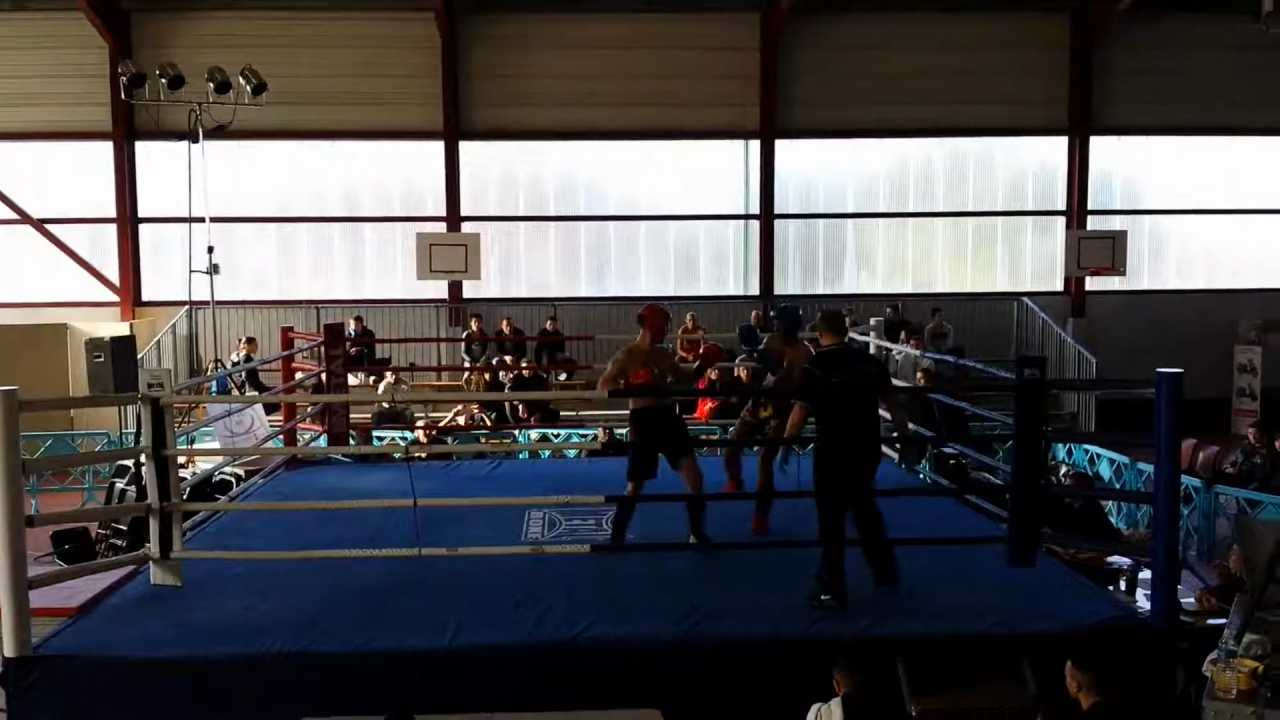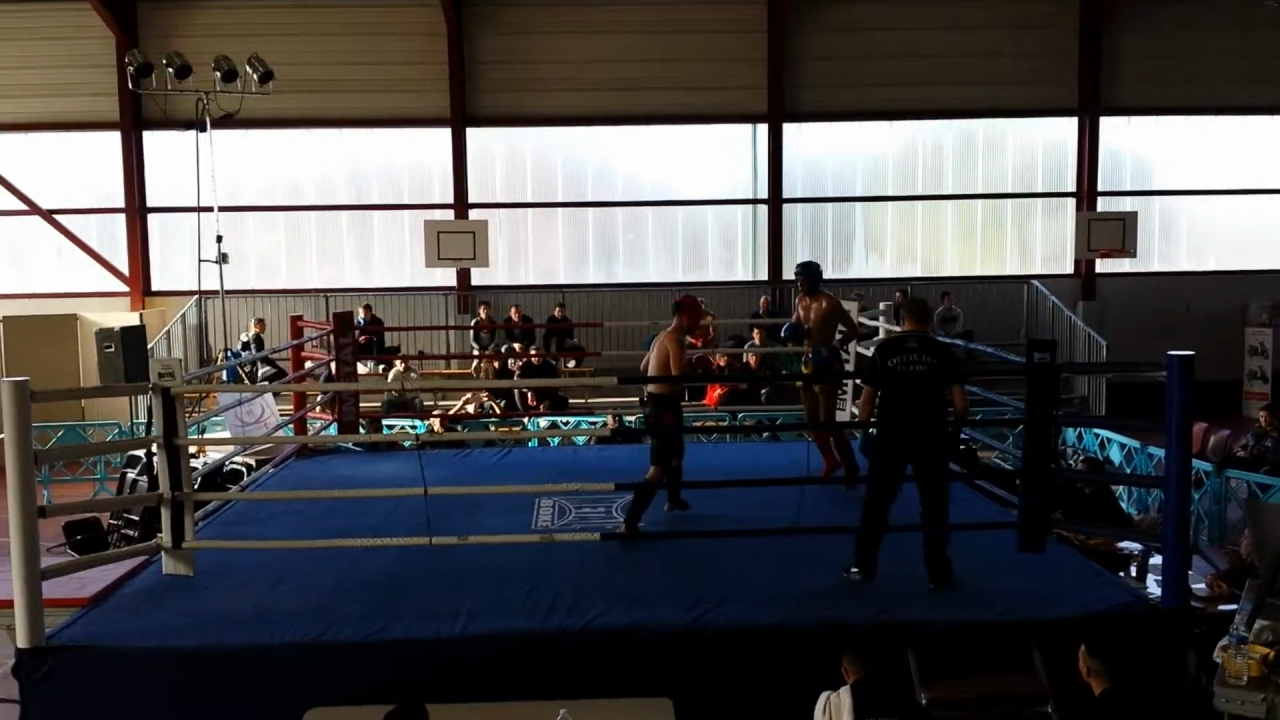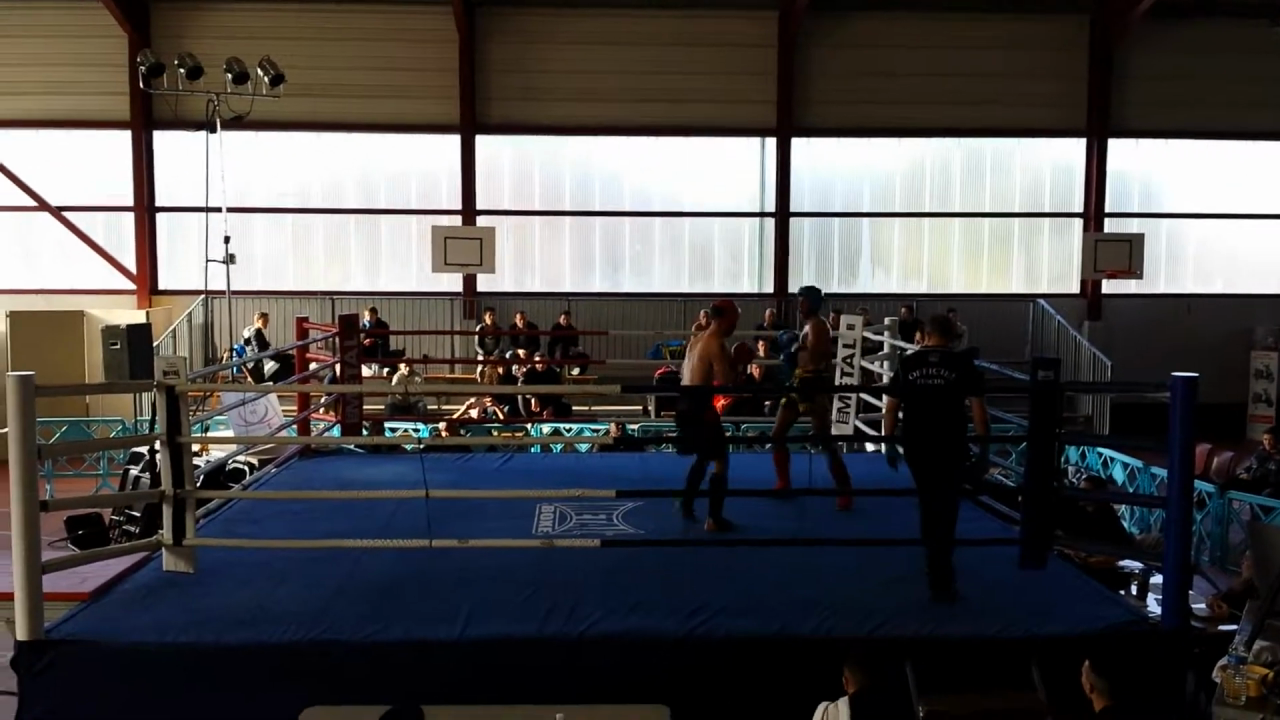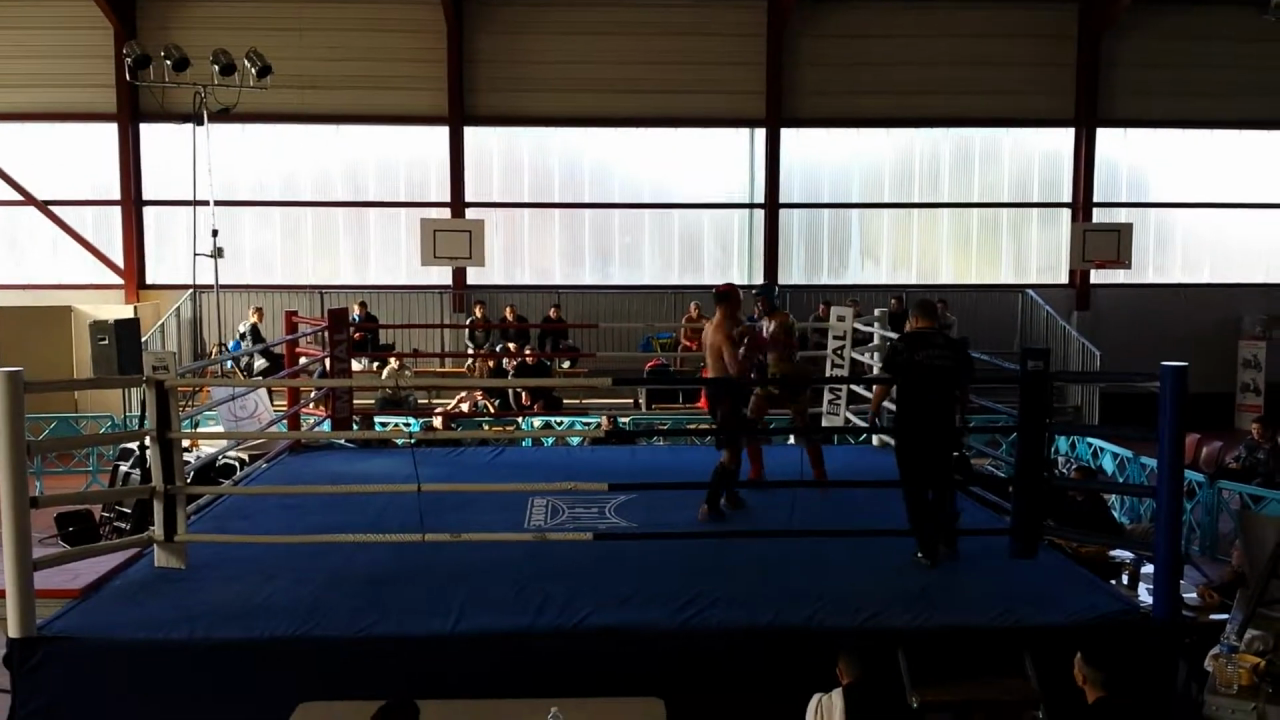
dt=0.5s
person 1, frame 1
left shoulder: (816, 366)
right shoulder: (870, 362)
left elbow: (800, 415)
right elbow: (893, 405)
left wrist: (784, 450)
right wrist: (905, 437)
left hip: (833, 449)
right hip: (867, 447)
left knee: (831, 518)
right knee: (866, 509)
left ankle: (832, 590)
right ankle: (886, 573)
person 1, frame 2
left shoulder: (883, 350)
right shoulder: (943, 352)
left elbow: (867, 398)
right elbow: (960, 401)
right wrist: (955, 429)
left hip: (890, 436)
right hip: (931, 436)
left knee: (877, 500)
right knee: (934, 504)
left ankle: (864, 564)
right ankle: (939, 572)
person 1, frame 3
left shoulder: (907, 364)
right shoulder: (964, 365)
left elbow: (891, 408)
right elbow: (978, 409)
left wrist: (889, 444)
right wrist: (984, 447)
left hip: (916, 446)
right hip: (951, 447)
left knee: (929, 501)
right knee: (946, 511)
left ankle: (935, 562)
right ankle: (940, 582)
person 1, frame 4
left shoulder: (904, 344)
right shoulder: (957, 348)
left elbow: (885, 385)
right elbow: (963, 392)
left wrist: (873, 413)
right wrist: (961, 425)
left hip: (910, 427)
right hip: (944, 426)
left knee: (915, 488)
right knee: (942, 481)
left ankle: (927, 549)
right ankle: (945, 538)
person 2, frame 1
left shoulder: (664, 353)
right shoulder: (624, 357)
left elbow: (684, 380)
right elbow: (602, 387)
left wrist: (702, 366)
right wrist: (630, 384)
left hip: (668, 416)
right hip: (643, 420)
left knee: (693, 475)
right knee: (635, 485)
person 2, frame 2
left shoulder: (665, 337)
right shoulder: (674, 340)
left elbow: (644, 367)
right elbow: (678, 377)
left hip: (659, 402)
right hip: (664, 406)
left knee: (677, 453)
right knee: (659, 468)
left ankle: (673, 500)
person 2, frame 3
left shoulder: (697, 339)
right shoulder: (717, 344)
right elbow: (724, 381)
right wrist: (736, 369)
left hip: (685, 400)
right hip: (699, 402)
left knee: (704, 456)
right knee: (720, 461)
left ankle: (687, 502)
person 2, frame 4
left shoulder: (712, 326)
right shoulder: (724, 333)
right elbow: (737, 370)
left wrist: (739, 335)
right wrist: (748, 357)
left hip: (719, 387)
right hip: (724, 391)
left knee: (735, 445)
right knee: (730, 452)
left ankle: (729, 495)
person 3, frame 1
left shoulder: (804, 353)
right shoulder: (772, 341)
left elbow: (795, 385)
right elbow: (758, 356)
left hip: (781, 407)
right hip: (761, 400)
left knee: (766, 461)
right knee: (733, 445)
left ankle: (761, 517)
right ankle: (735, 482)
person 3, frame 2
left shoulder: (830, 303)
right shoulder: (801, 301)
left elbow: (853, 330)
left wrist: (834, 348)
right wrist: (791, 332)
left hip: (828, 365)
right hip: (809, 363)
left knee: (828, 422)
right knee: (811, 421)
left ankle: (851, 470)
right ankle: (831, 462)
person 3, frame 3
left shoulder: (817, 325)
right shoulder: (810, 325)
left elbow: (817, 356)
left wrist: (791, 348)
right wrist: (793, 357)
left hip: (814, 387)
right hip: (799, 385)
left knee: (825, 442)
right knee: (777, 436)
left ankle: (845, 492)
right ankle: (783, 483)
person 3, frame 4
left shoulder: (783, 320)
right shoulder: (765, 322)
left elbow: (778, 347)
left hip: (790, 378)
right hip: (772, 377)
left knee: (802, 429)
right knee: (750, 424)
left ankle: (819, 473)
right ankle: (756, 472)
